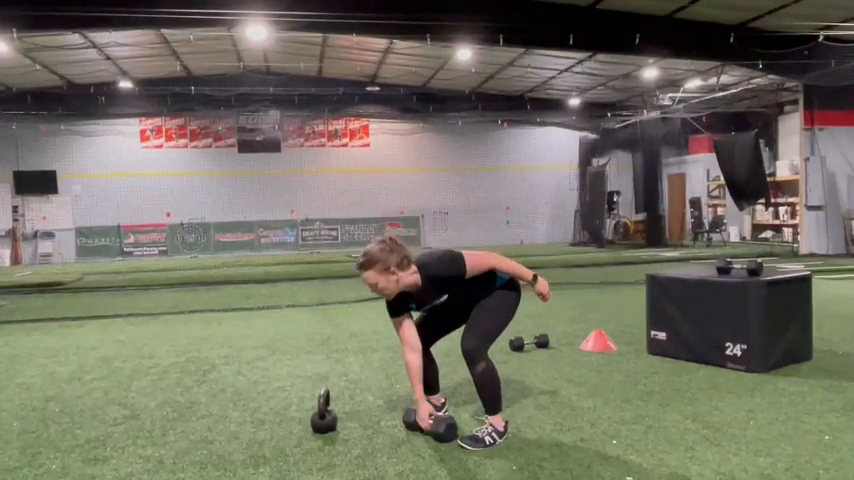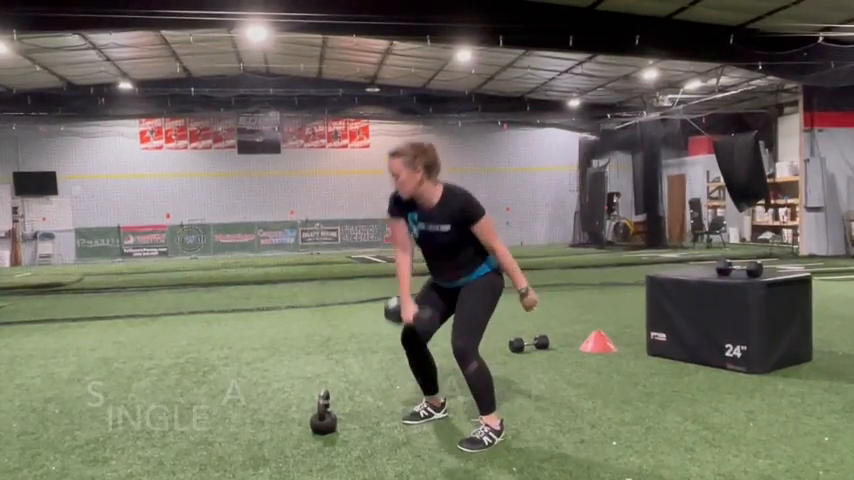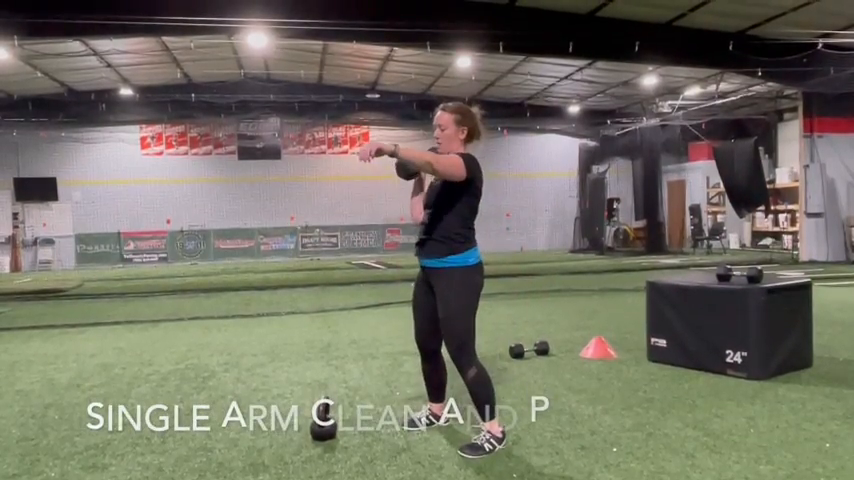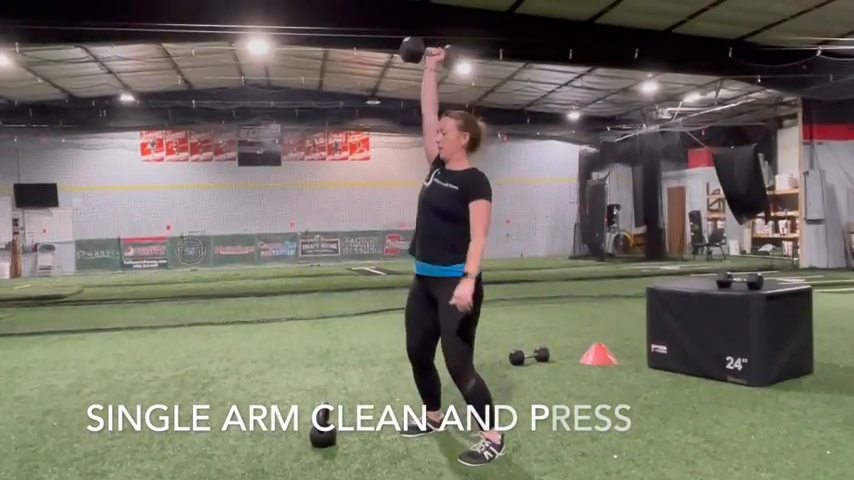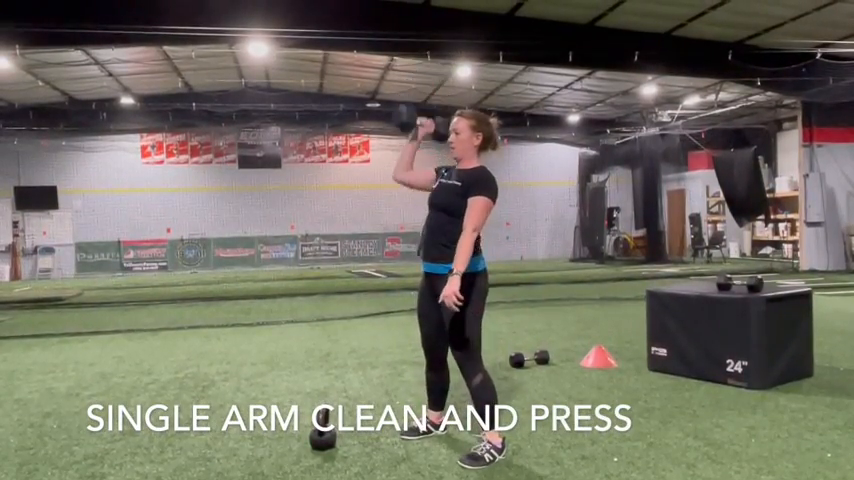
dt=1s
person 1, frame 1
left shoulder: (438, 268)
right shoulder: (399, 300)
left elbow: (491, 259)
right elbow: (412, 350)
left wrist: (533, 280)
right wrist: (420, 401)
left hip: (499, 291)
left knee: (472, 347)
right knee: (420, 339)
left ankle: (497, 424)
right ankle: (436, 402)
person 1, frame 2
left shoulder: (461, 204)
right shoulder: (399, 204)
left elbow: (495, 247)
right elbow: (403, 253)
left wrist: (523, 288)
right wrist: (407, 300)
left hip: (478, 280)
right hip: (442, 282)
left knee: (463, 346)
right knee: (412, 337)
left ankle: (493, 425)
right ankle: (433, 403)
person 1, frame 3
left shoulder: (466, 166)
right shoulder: (441, 175)
left elbow: (430, 161)
right elbow: (419, 215)
left wrist: (389, 148)
right wrist: (418, 179)
left hip: (459, 271)
right hip: (430, 270)
left knee: (461, 352)
right knee: (426, 344)
left ankle: (494, 430)
right ankle: (436, 411)
person 1, frame 4
left shoulder: (474, 182)
right shoulder: (437, 168)
left elbow: (478, 238)
right elbow: (427, 112)
left wrist: (468, 281)
right wrist: (430, 68)
left hip: (455, 282)
right hip: (423, 280)
left knee: (458, 363)
right knee: (417, 354)
left ankle: (493, 438)
right ankle: (434, 418)
person 1, frame 5
left shoulder: (481, 179)
right shoulder: (446, 174)
left elbow: (470, 231)
right elbow: (401, 174)
left wrist: (456, 277)
right wrist: (416, 137)
left hip: (462, 280)
right hip: (432, 276)
left knee: (467, 356)
right knee: (433, 352)
left ankle: (494, 440)
right ankle: (435, 419)
